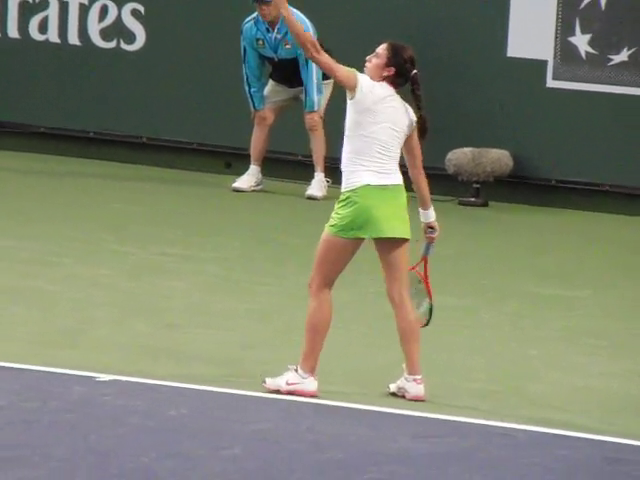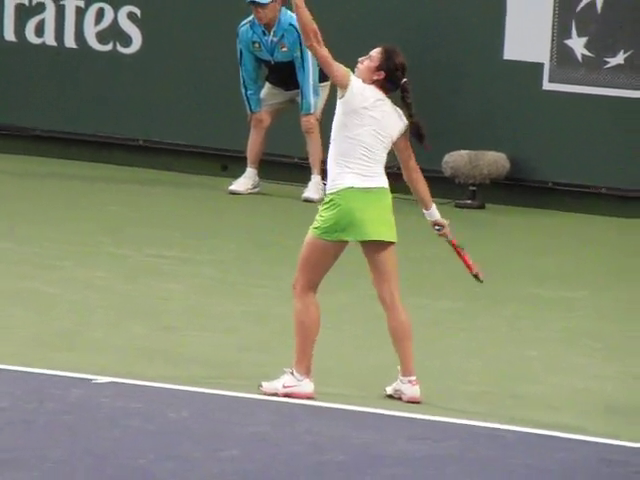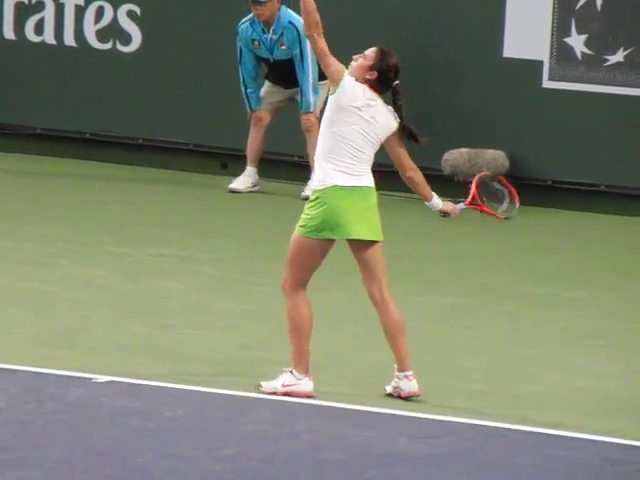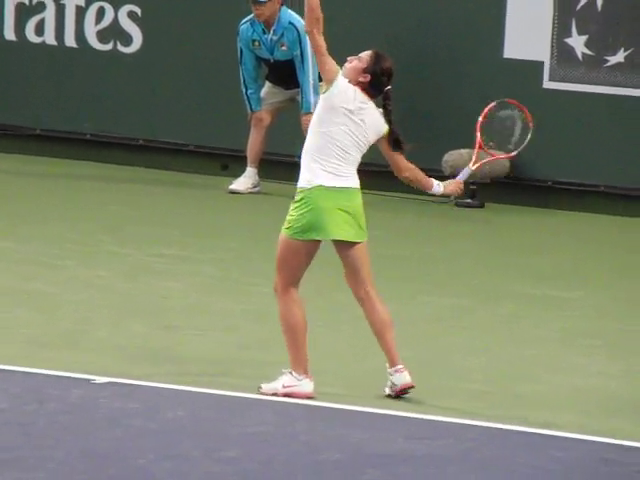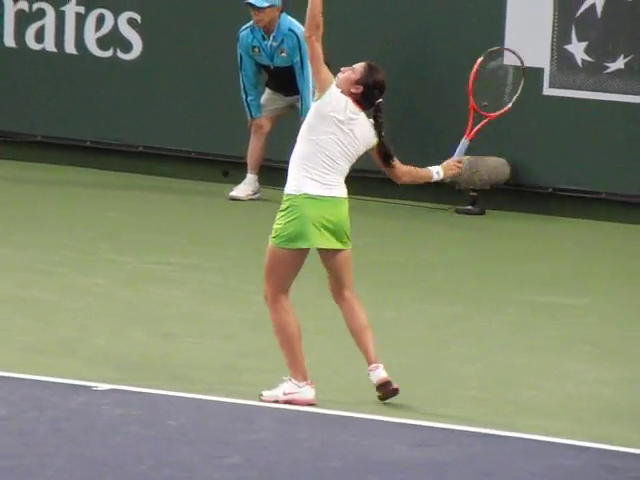
dt=0.3s
person 1, frame 1
left shoulder: (364, 89)
right shoulder: (408, 113)
left elbow: (315, 52)
right elbow: (417, 170)
right wrist: (428, 214)
left hip: (361, 198)
right hip: (393, 198)
left knee: (319, 286)
right knee: (399, 294)
left ankle: (305, 375)
right ankle: (414, 379)
person 1, frame 2
left shoulder: (354, 90)
right shoulder: (397, 118)
left elbow: (315, 43)
right elbow: (412, 172)
right wrist: (433, 213)
left hip: (345, 201)
right hip: (378, 202)
left knee: (304, 288)
right knee: (390, 296)
left ankle: (300, 377)
right ankle: (408, 381)
person 1, frame 3
left shoulder: (345, 88)
right shoulder: (388, 118)
left elbow: (315, 33)
right elbow: (407, 170)
right wrist: (436, 202)
left hip: (330, 198)
right hip: (364, 200)
left knee: (293, 286)
right knee: (380, 293)
left ankle: (300, 376)
right ankle: (406, 377)
person 1, frame 4
left shoulder: (339, 90)
right shoulder: (378, 121)
right elbow: (402, 168)
right wrist: (440, 187)
left hip: (315, 198)
right hip: (349, 201)
left knee: (285, 286)
right knee: (365, 291)
left ankle: (299, 377)
right ankle: (398, 371)
person 1, frame 5
left shoulder: (330, 99)
right shoulder: (369, 130)
left elbow: (313, 37)
right elbow: (399, 173)
right wrist: (439, 171)
left hip: (302, 206)
right hip: (336, 207)
left knee: (275, 294)
right knee: (345, 294)
left ankle: (299, 384)
right ankle: (377, 368)
person 2, frame 1
left shoulder: (300, 25)
right shoulder: (250, 28)
left elbow: (311, 67)
right elbow: (252, 69)
left wrist: (312, 108)
right wrist: (257, 105)
left hip: (315, 76)
right hip: (281, 79)
left knee: (313, 122)
right knee: (262, 118)
left ankle: (319, 179)
right ankle: (254, 174)
person 2, frame 2
left shoulder: (296, 28)
right shoulder: (246, 30)
left elbow: (307, 70)
right elbow: (248, 72)
left wrist: (309, 110)
right wrist: (254, 107)
left hip: (311, 80)
right hip: (276, 82)
left knee: (309, 124)
right knee: (258, 121)
left ankle: (316, 181)
right ankle: (251, 177)
person 2, frame 3
left shoulder: (295, 26)
right shoulder: (245, 29)
left elbow: (307, 68)
right elbow: (248, 70)
left wrist: (308, 109)
right wrist: (253, 105)
left hip: (311, 79)
right hip: (276, 80)
left knee: (309, 122)
right knee: (258, 119)
right ankle: (250, 175)
person 2, frame 4
left shoulder: (295, 27)
right shoulder: (246, 29)
left elbow: (307, 69)
right elbow: (248, 70)
left wrist: (308, 109)
right wrist: (254, 106)
left hip: (310, 80)
right hip: (276, 81)
left knee: (309, 123)
right knee: (258, 120)
right ankle: (251, 175)
person 2, frame 5
left shoulder: (295, 33)
right shoulder: (246, 35)
left elbow: (306, 75)
right elbow: (248, 76)
left wrist: (308, 115)
right wrist: (254, 113)
left hip: (308, 86)
right hip: (277, 88)
right knee: (258, 127)
right ankle: (251, 182)
